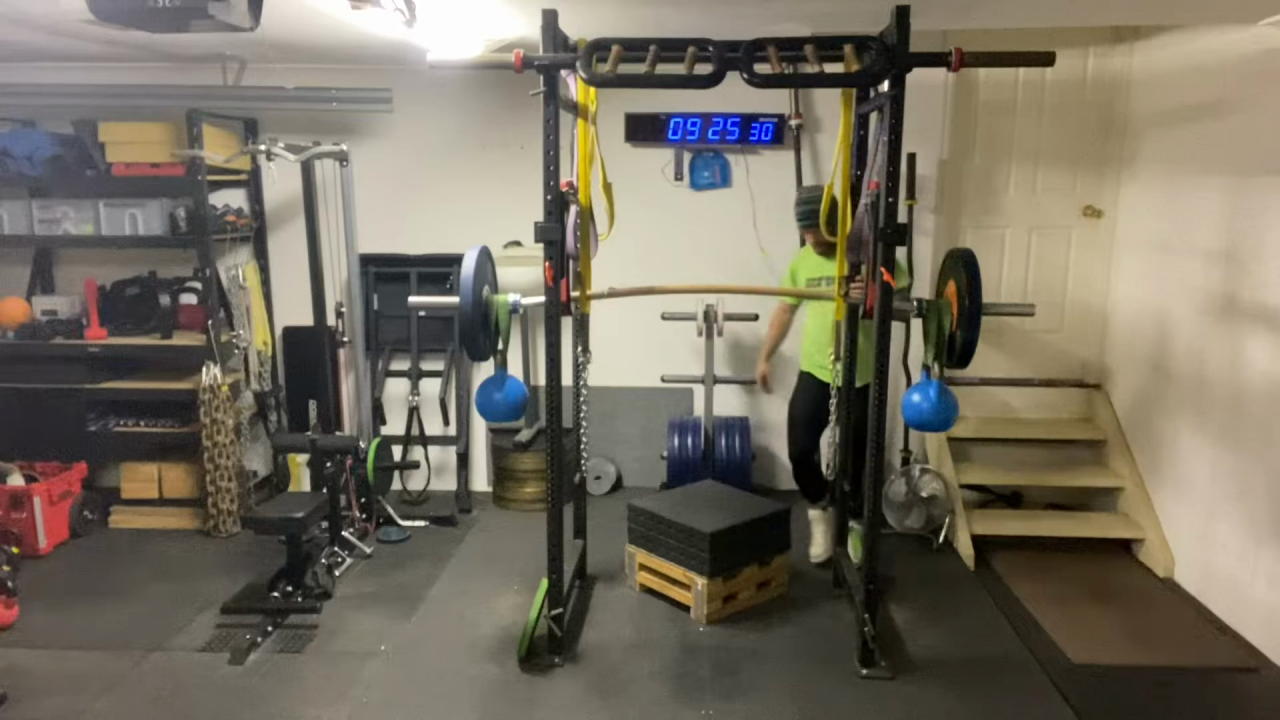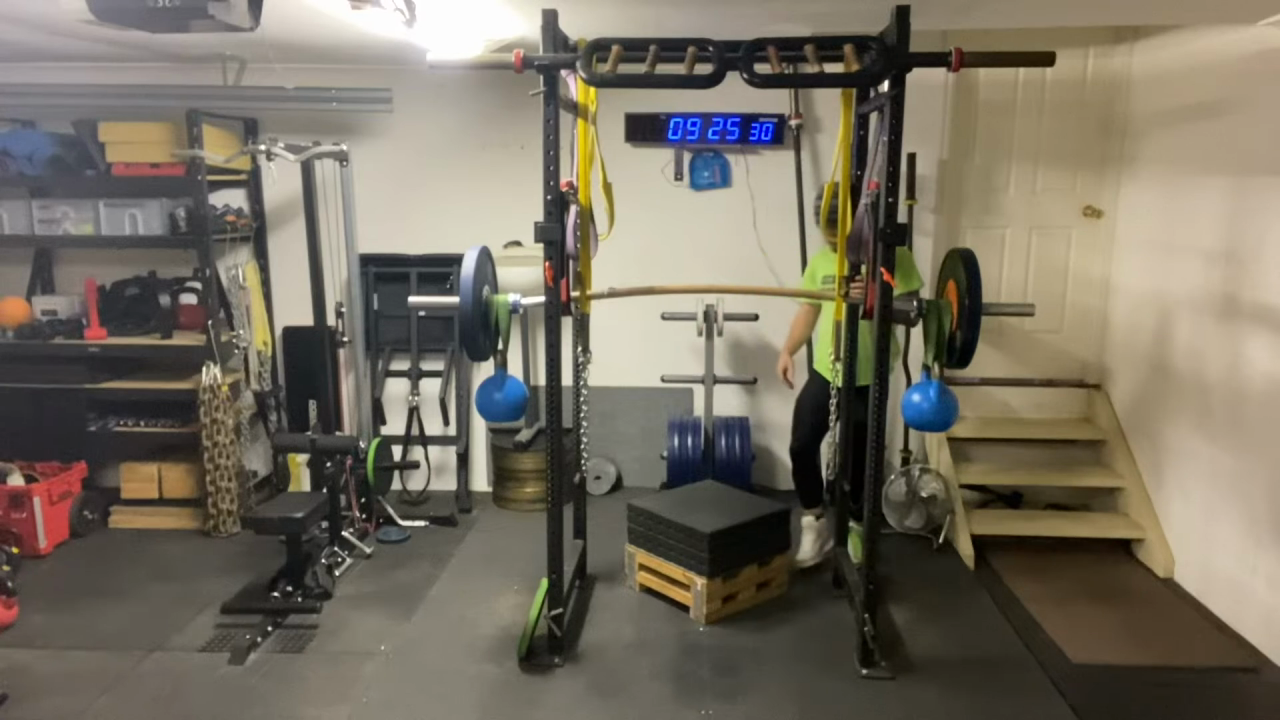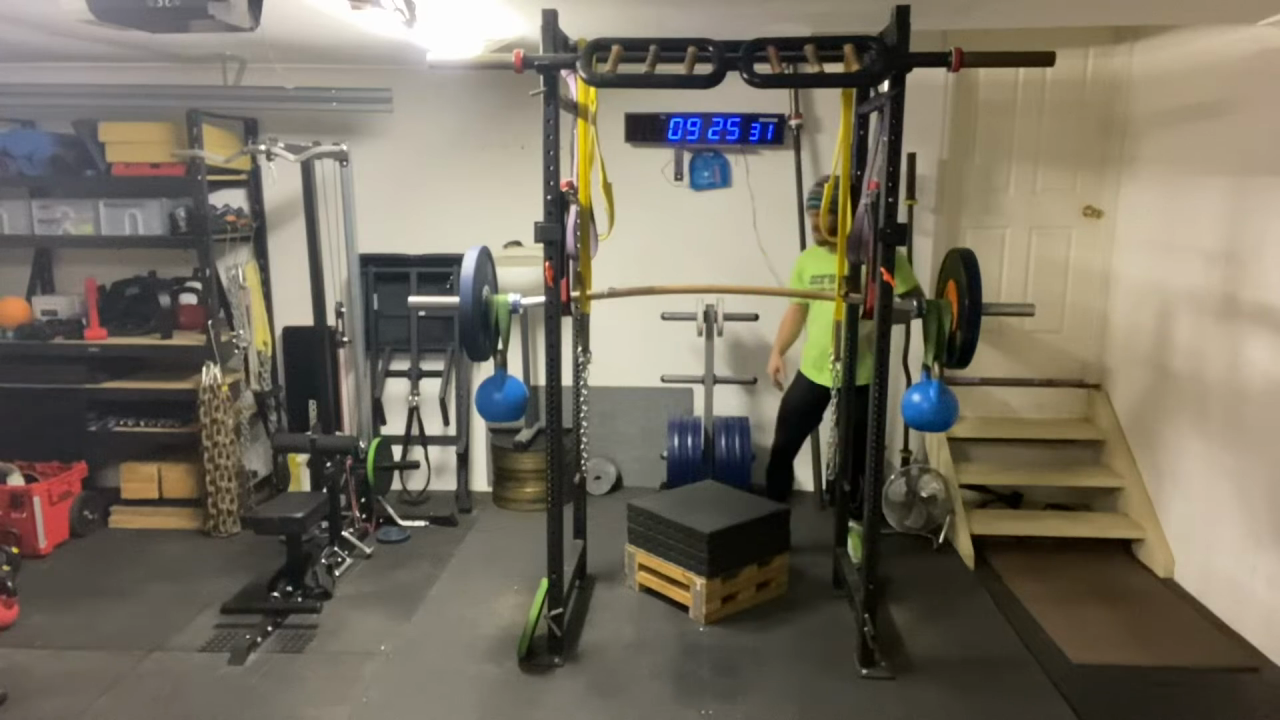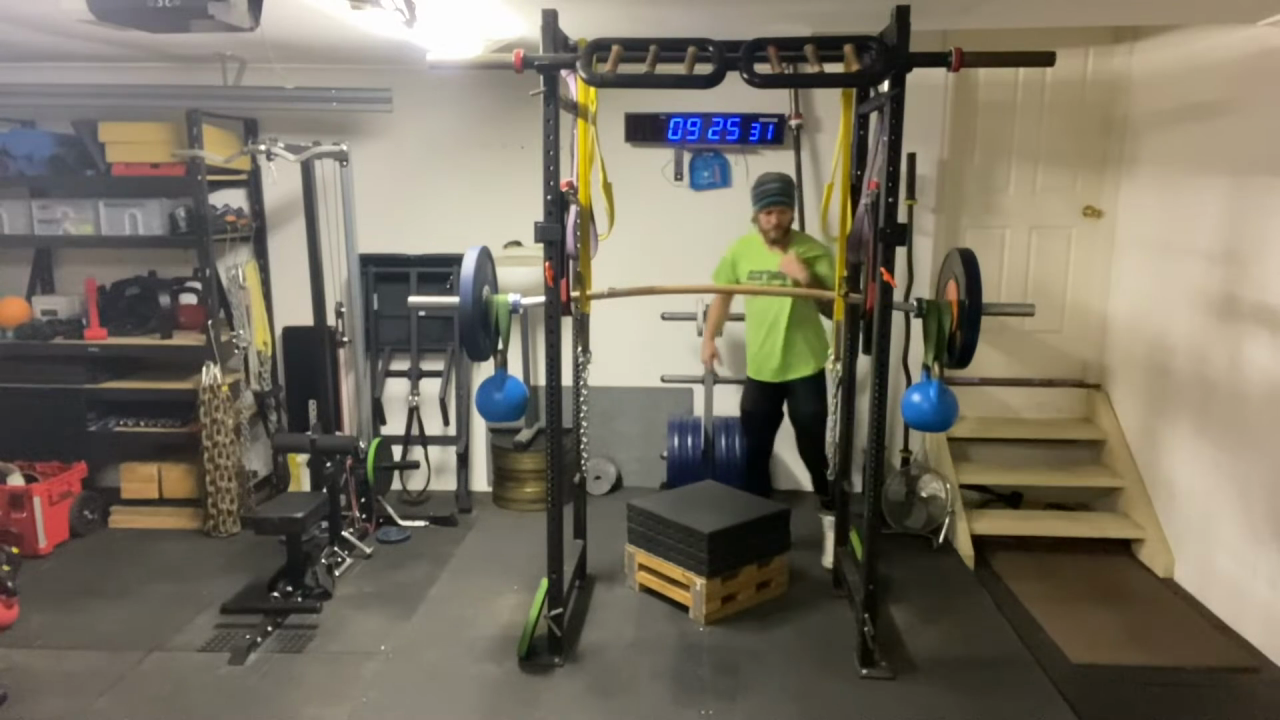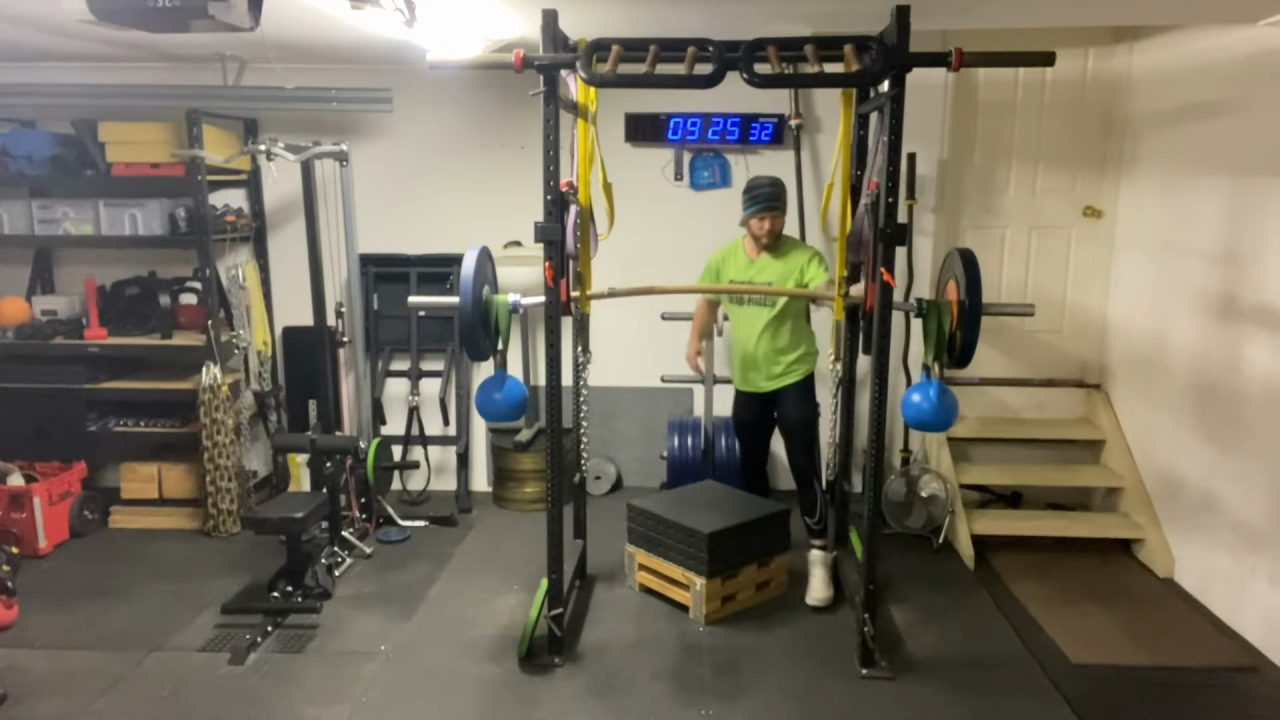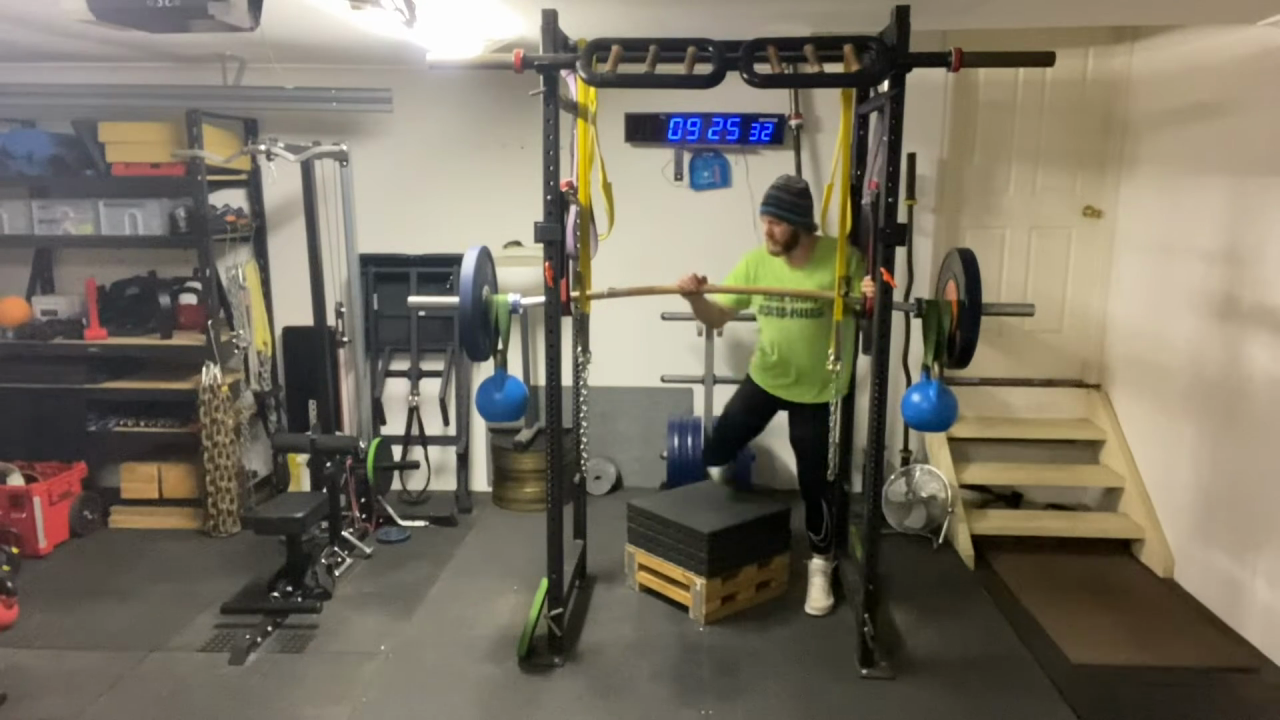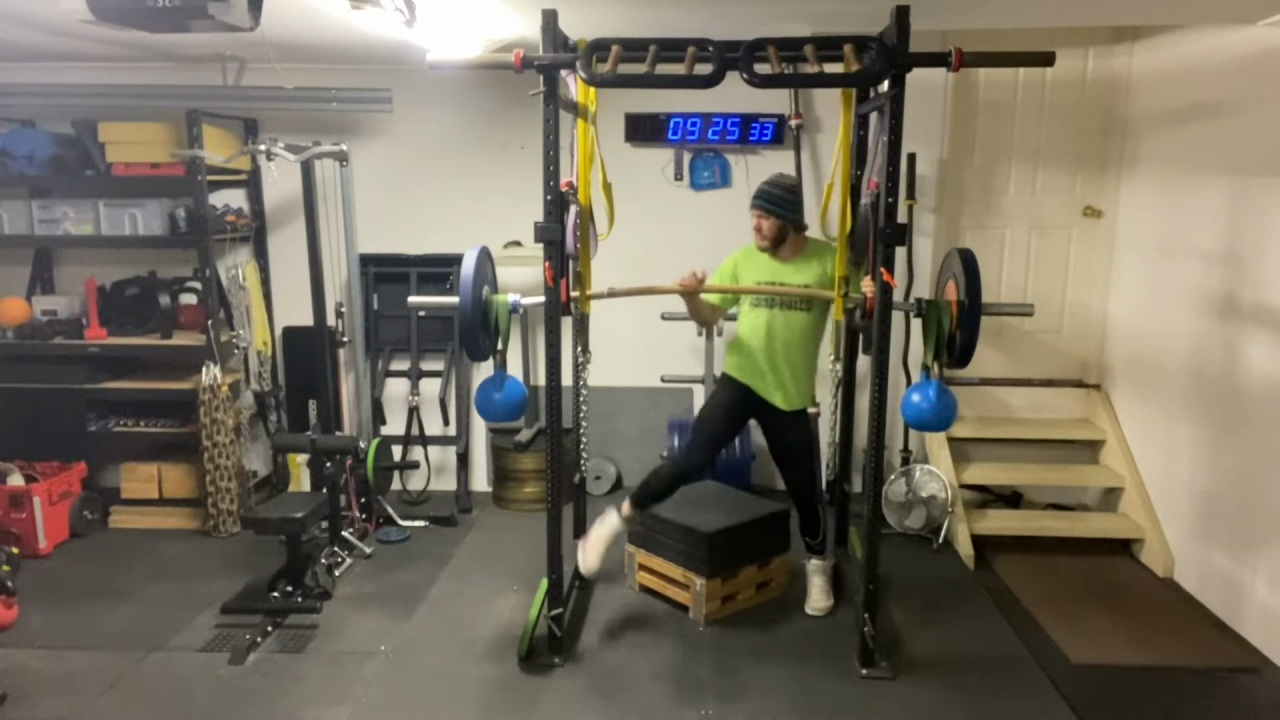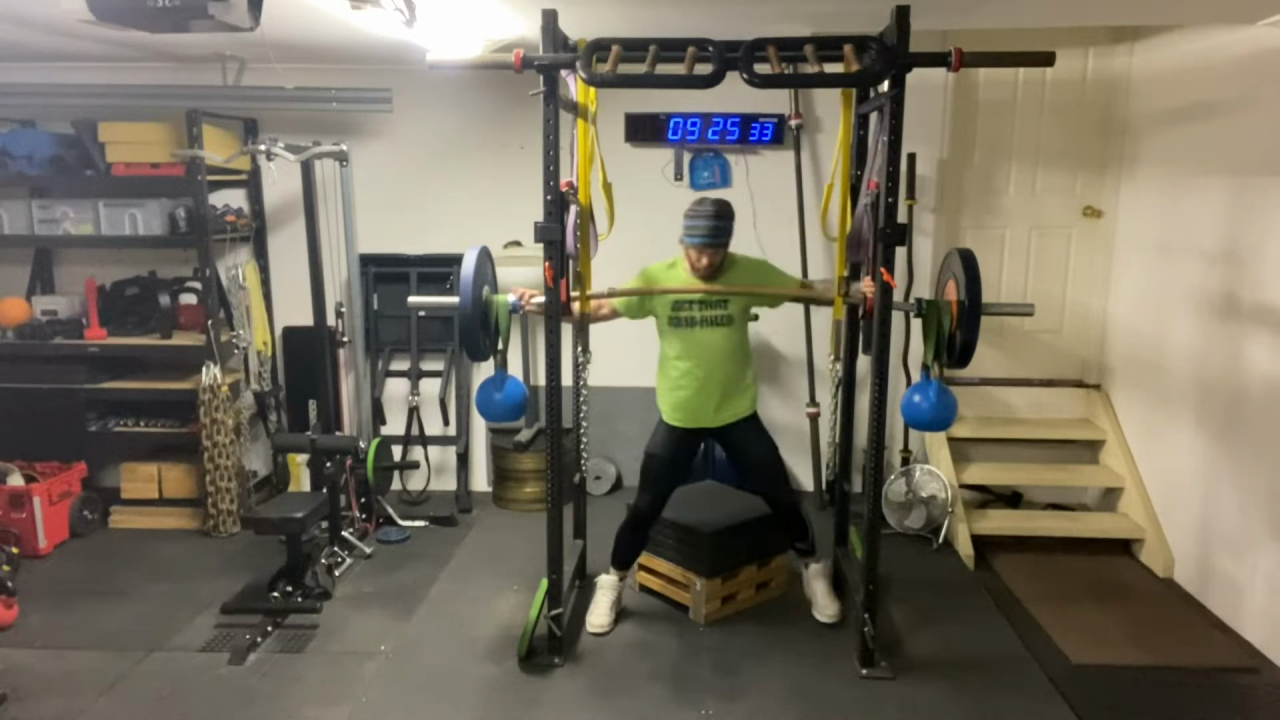
dt=0.5s
person 1, frame 1
right shoulder: (802, 260)
right elbow: (785, 310)
right wrist: (764, 357)
left hip: (860, 374)
right hip: (814, 372)
left knee: (854, 459)
right knee: (800, 452)
left ankle: (855, 525)
right ankle: (820, 511)
person 1, frame 2
left shoulder: (890, 253)
right shoulder: (821, 260)
right wrist: (787, 352)
left hip: (866, 377)
right hip: (824, 372)
left knee: (858, 459)
right knee: (801, 448)
left ankle: (857, 529)
right ankle: (816, 523)
person 1, frame 3
right shoulder: (809, 259)
left elbow: (913, 301)
right wrist: (777, 352)
left hip: (857, 378)
right hip: (811, 374)
left knee: (853, 464)
right knee: (782, 447)
left ankle: (855, 529)
person 1, frame 4
left shoulder: (814, 252)
right shoulder: (740, 250)
right elbow: (723, 294)
left wrist: (808, 279)
right wrist: (709, 337)
left hip: (805, 368)
right hip: (760, 370)
left knee: (813, 453)
right knee: (755, 456)
left ankle: (831, 523)
person 1, frame 5
left shoulder: (803, 257)
right shoulder: (726, 257)
left elbow: (831, 294)
right elbow: (708, 302)
right wrist: (695, 341)
left hip: (793, 376)
right hip: (747, 380)
left knee: (805, 469)
right knee: (751, 467)
left ankle: (819, 557)
person 1, frame 6
left shoulder: (842, 258)
right shoulder: (756, 262)
right elbow: (716, 316)
left wrist: (872, 298)
right wrist: (693, 298)
left hip: (814, 389)
right hip: (765, 377)
left knee: (813, 482)
right knee: (718, 450)
left ankle: (821, 566)
right ankle: (719, 457)
person 1, frame 7
left shoulder: (829, 260)
right shoulder: (743, 260)
right elbow: (708, 316)
left wrist: (870, 297)
right wrist: (691, 296)
left hip: (790, 395)
right hip: (741, 380)
left knee: (805, 490)
right knee: (692, 462)
left ankle: (818, 567)
right ankle: (618, 518)
person 1, frame 8
left shoulder: (750, 272)
right shoulder: (656, 279)
left elbow: (805, 290)
right elbow: (599, 307)
left wrist: (852, 292)
left hip: (737, 413)
right hip: (679, 415)
left knee: (782, 498)
right knee: (646, 507)
left ankle: (813, 570)
right ankle: (611, 585)
